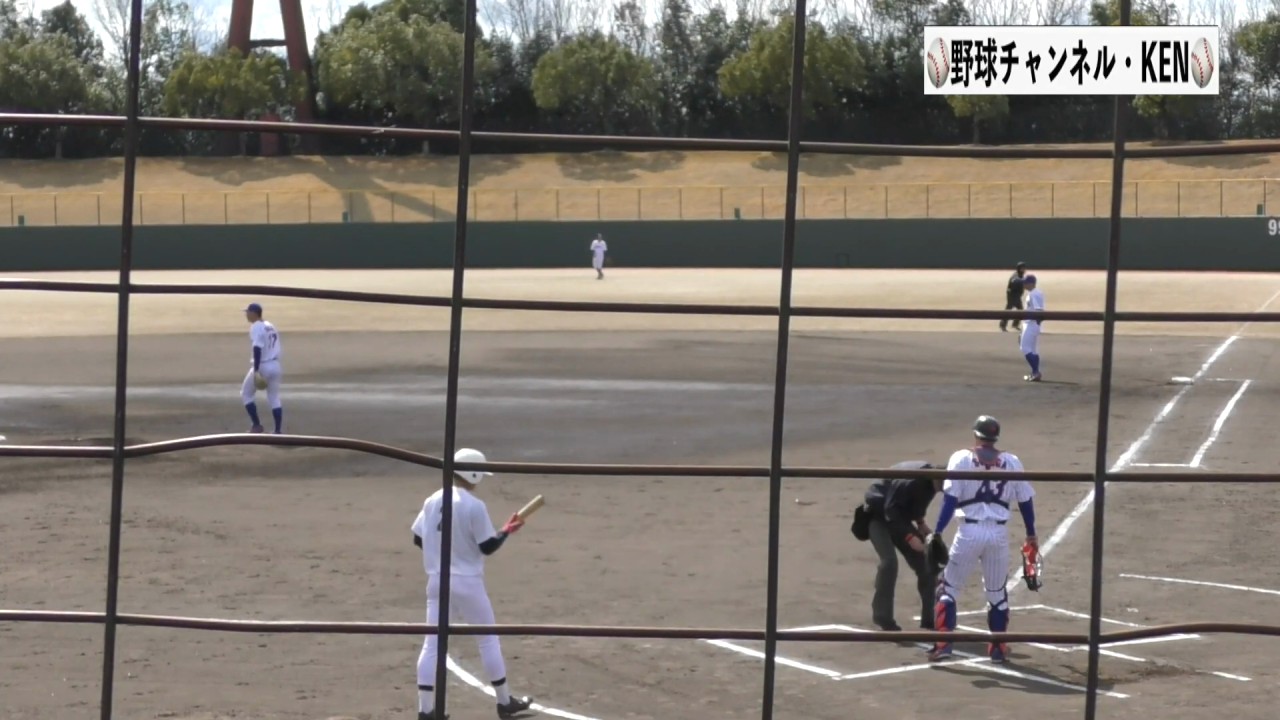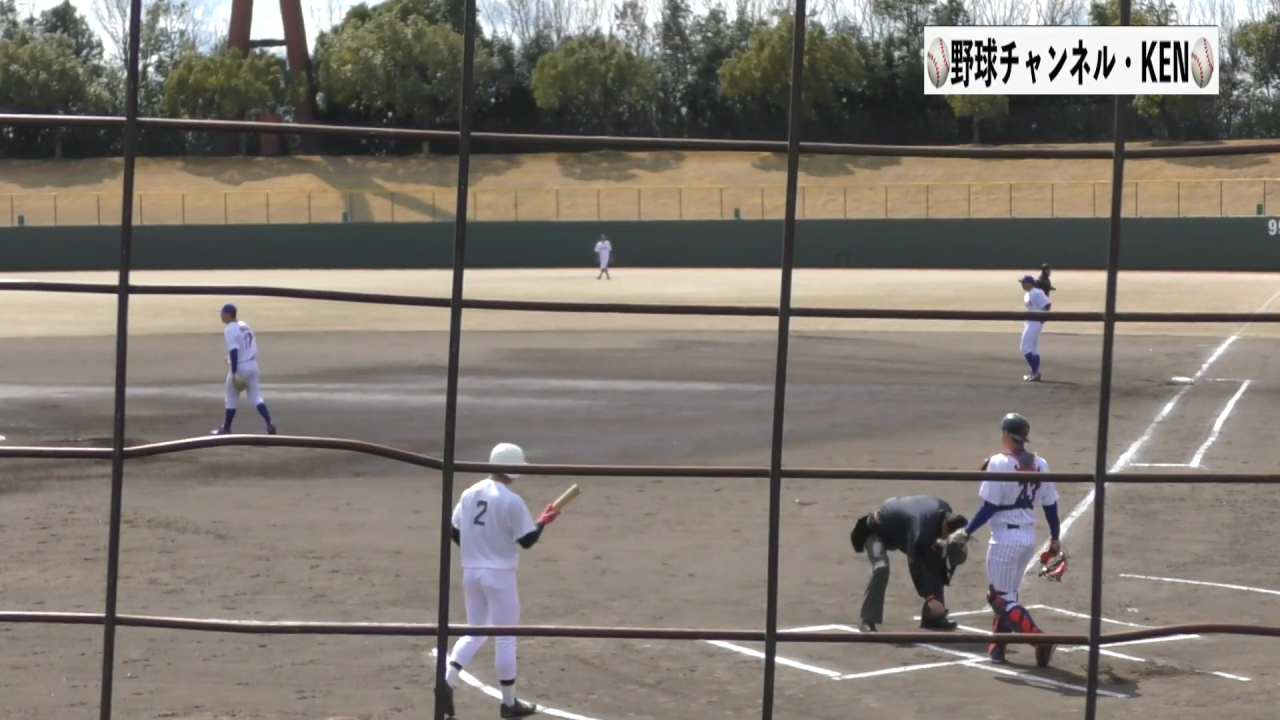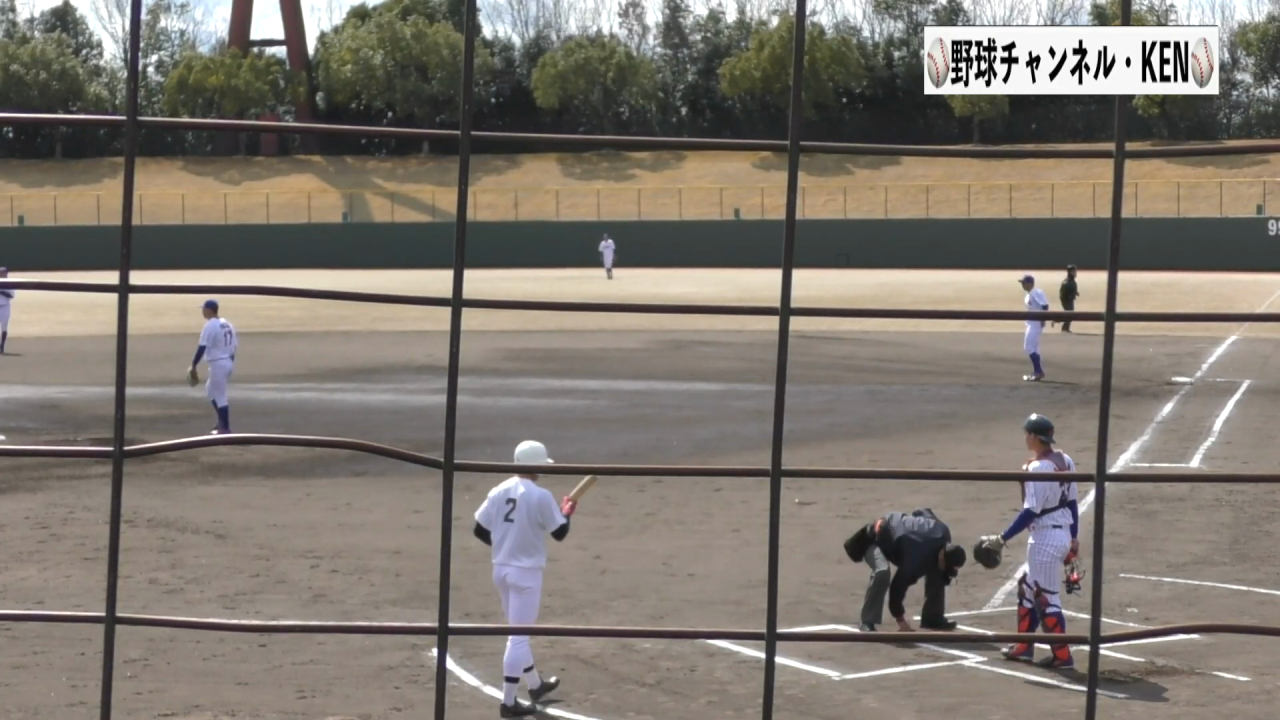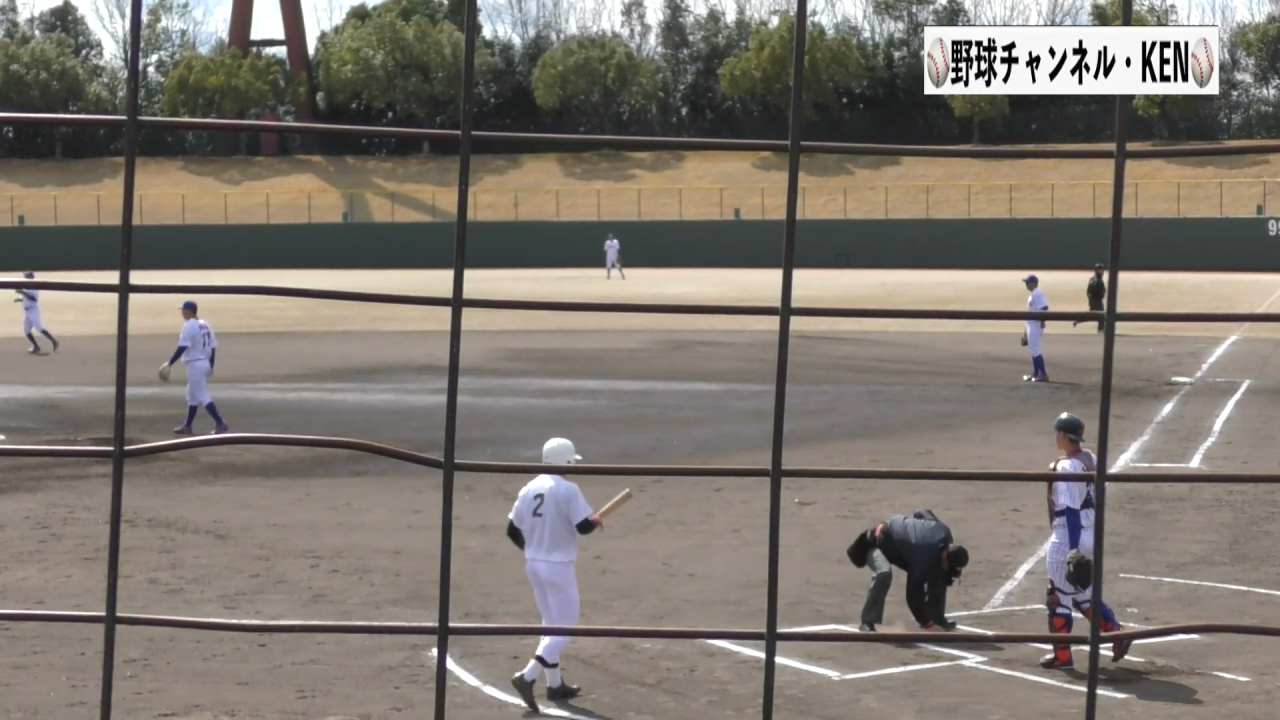
dt=0.3s
person 1, frame 1
left shoulder: (432, 501)
right shoulder: (474, 506)
left elbow: (418, 539)
right elbow: (488, 547)
right wrist: (507, 530)
left hip: (437, 581)
right hip: (467, 582)
left knee: (432, 645)
right knee: (488, 640)
person 1, frame 2
left shoulder: (469, 494)
right shoulder: (512, 501)
left elbow: (454, 534)
right elbow: (526, 541)
right wrist: (543, 521)
left hip: (471, 573)
right hip: (499, 575)
left knee: (474, 633)
right knee: (505, 639)
left ankle: (448, 682)
person 1, frame 3
left shoulder: (498, 492)
right shoulder: (541, 496)
left elbow: (480, 530)
right elbow: (560, 533)
right wrist: (566, 512)
left hip: (501, 569)
right hip: (526, 573)
left knee: (517, 631)
right knee: (519, 636)
left ankle: (535, 685)
right ankle: (509, 701)
person 1, frame 4
left shoulder: (528, 489)
right shoulder: (568, 489)
left elbow: (513, 530)
right elbow: (583, 527)
right wrist: (596, 523)
left hip: (534, 565)
right hip: (559, 566)
left knee: (551, 624)
right knee: (564, 630)
left ankle: (555, 684)
right ankle: (527, 676)
person 2, frame 1
left shoulder: (961, 458)
right shoulder: (1011, 461)
left elbow: (950, 499)
right elbow: (1025, 501)
left wrist: (937, 533)
right wrist: (1031, 534)
left hip: (969, 532)
right hip: (998, 534)
left knee: (948, 587)
right knee: (996, 592)
left ankle: (943, 643)
right ankle: (998, 648)
person 2, frame 2
left shoulder: (999, 463)
right shoulder: (1040, 463)
left elbow: (990, 506)
right elbow: (1050, 504)
left wrist: (967, 531)
right wrist: (1055, 537)
left hip: (1004, 537)
right hip: (1028, 536)
left knee: (1002, 598)
right knee: (1004, 592)
left ankle: (1041, 642)
right ankle: (996, 649)
person 2, frame 3
left shoulder: (1038, 467)
right shoulder: (1066, 460)
left elbow: (1030, 512)
right elbow: (1072, 502)
left wrist: (1003, 538)
right wrist: (1074, 537)
left hip: (1045, 538)
right hip: (1063, 535)
left knee: (1047, 598)
right knee: (1029, 589)
left ankle: (1062, 655)
right ankle: (1024, 647)
person 2, frame 4
left shoulder: (1066, 466)
right shoulder: (1091, 459)
left elbow: (1070, 509)
left wrist: (1074, 547)
left hip: (1066, 537)
right hip: (1088, 536)
left knee: (1058, 597)
right knee: (1082, 594)
left ankle: (1061, 655)
right ankle: (1119, 637)
